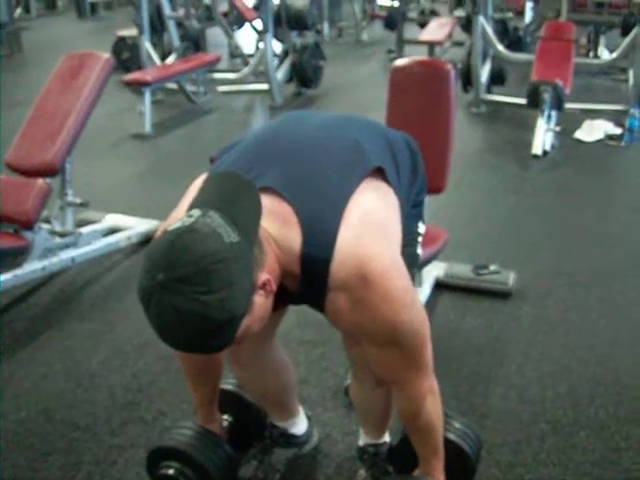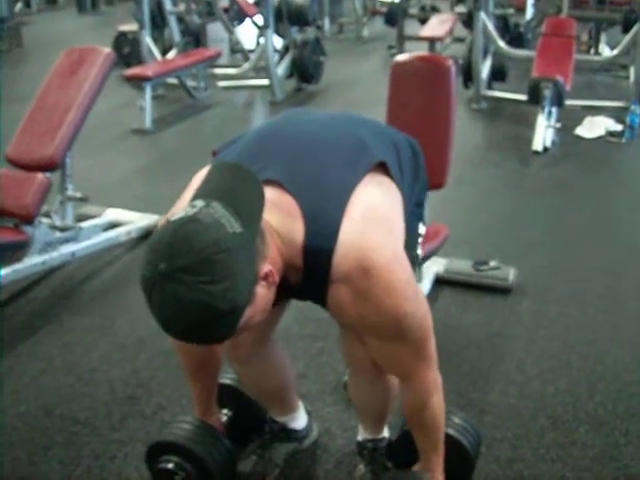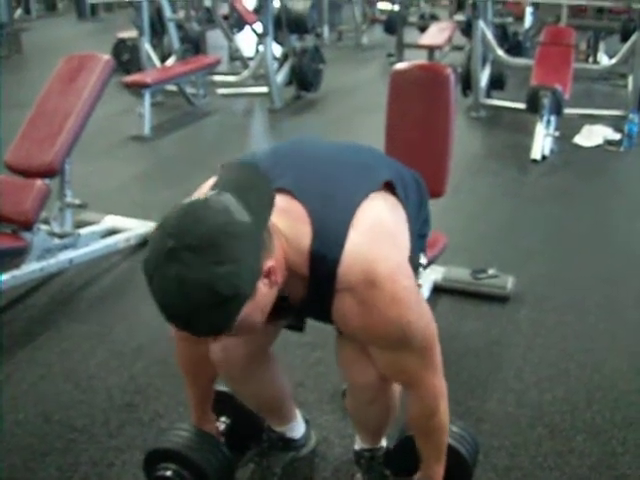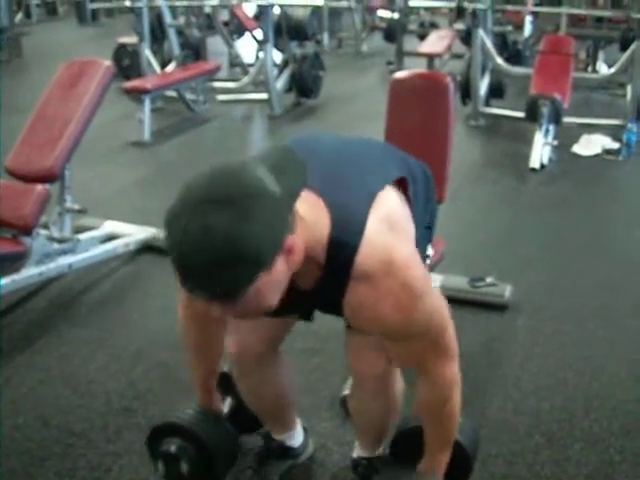
dt=0.4s
person 1, frame 1
left shoulder: (362, 272)
right shoulder: (180, 240)
left elbow: (414, 382)
right elbow: (195, 334)
right wrist: (207, 419)
left knee: (369, 355)
right knee: (244, 346)
left ankle: (375, 449)
right ankle: (290, 431)
person 1, frame 2
left shoulder: (365, 265)
right shoulder: (184, 234)
left elbow: (419, 374)
right elbow: (195, 332)
right wrist: (206, 414)
left knee: (366, 353)
right knee: (242, 343)
left ankle: (374, 444)
right ankle: (290, 426)
person 1, frame 3
left shoulder: (369, 276)
right shoulder: (198, 233)
left elbow: (425, 382)
right elbow: (193, 337)
right wrist: (202, 421)
left knee: (366, 372)
right knee: (232, 356)
left ankle: (371, 452)
right ankle: (289, 434)
person 1, frame 4
left shoulder: (382, 268)
right shoulder: (211, 226)
left elbow: (439, 368)
right elbow: (199, 319)
right wrist: (207, 401)
left knee: (372, 364)
right knee: (248, 349)
right ankle: (286, 442)
